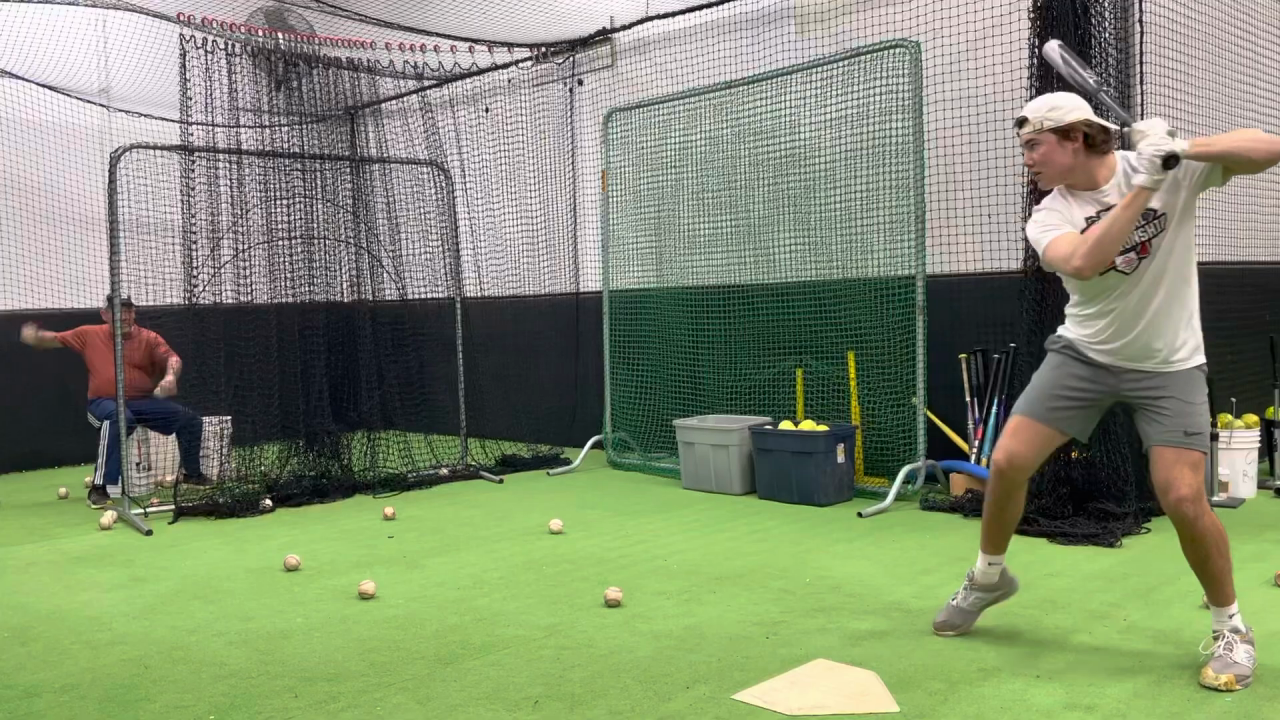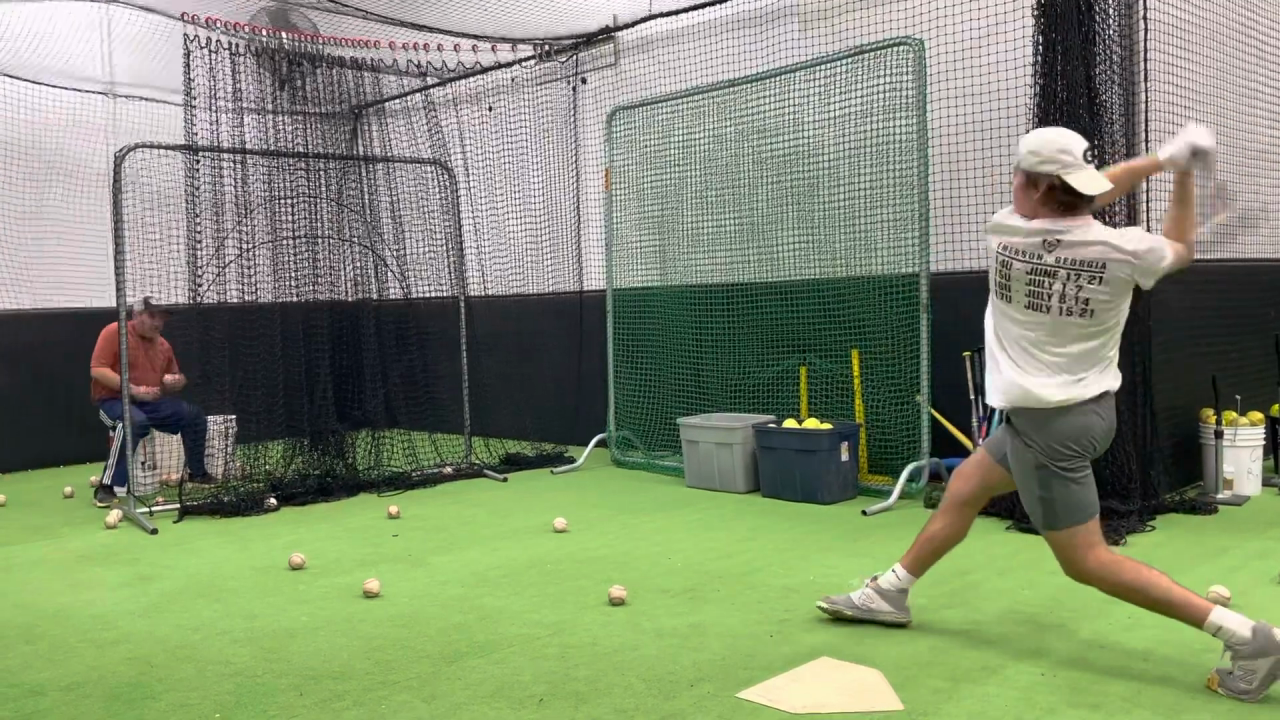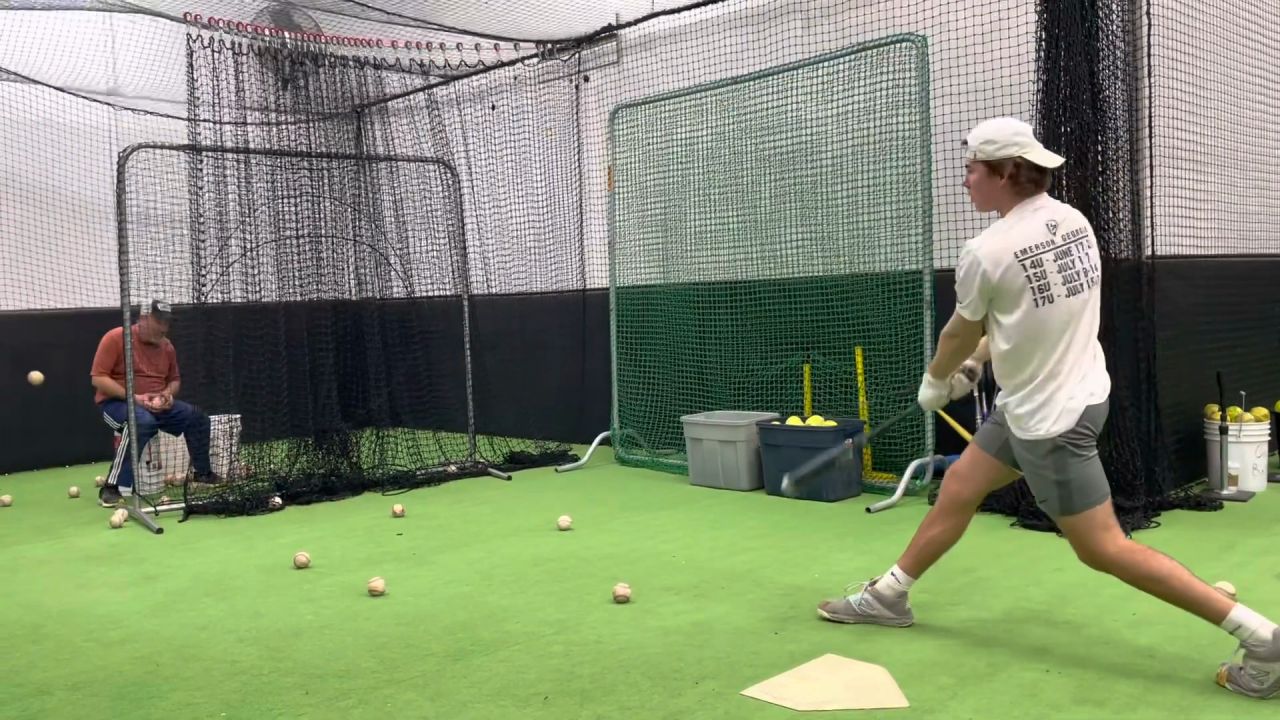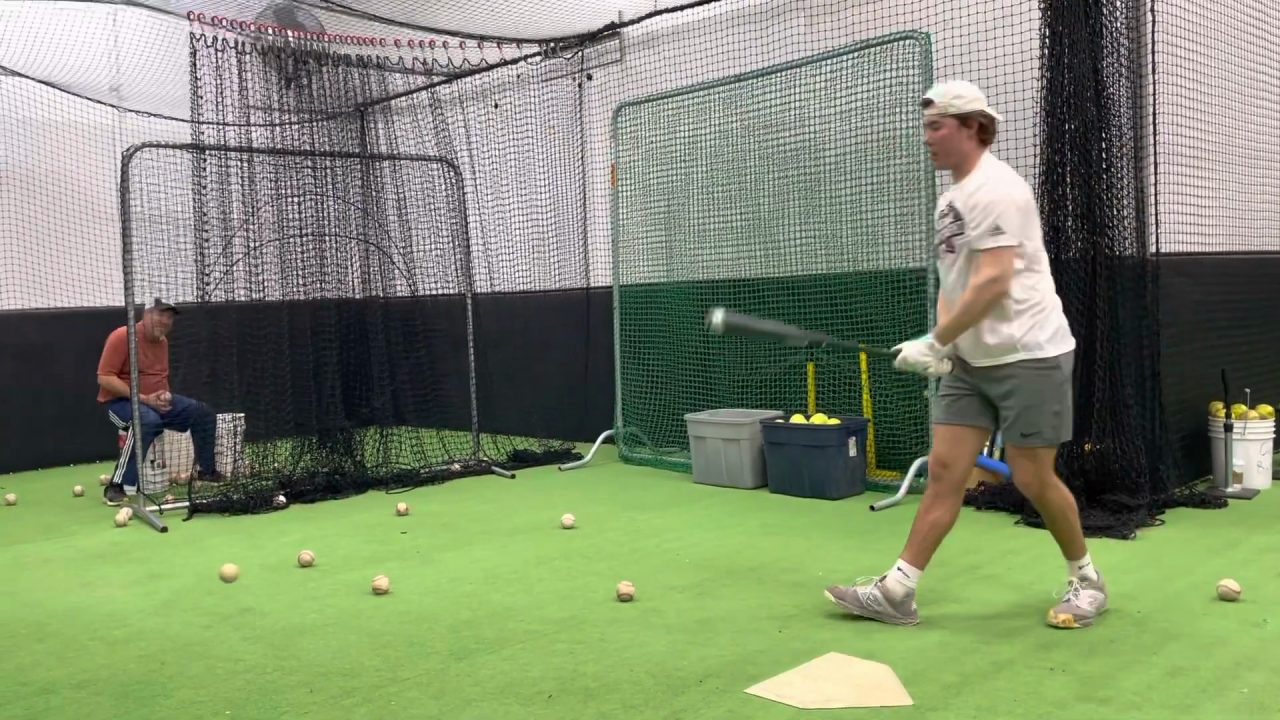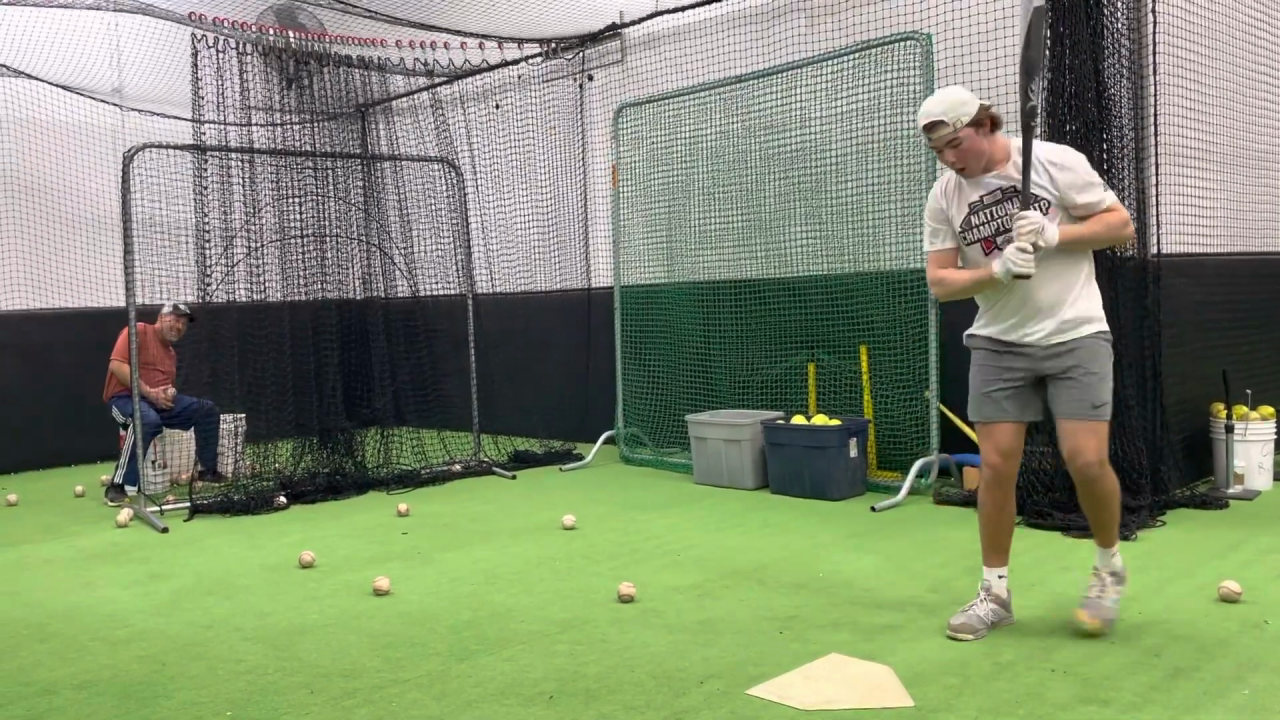
dt=1s
person 1, frame 1
left shoulder: (1171, 169)
right shoulder: (1048, 217)
right elbow: (1082, 262)
left wrist: (1183, 148)
right wrist: (1142, 186)
left hip: (1168, 362)
right hip: (1085, 354)
left knee: (1183, 499)
right knee: (1007, 462)
left ankle: (1231, 628)
right ankle: (989, 575)
person 1, frame 2
left shoulder: (1007, 230)
right shoulder: (1124, 250)
left elbow: (1099, 191)
right elbow: (1179, 251)
left wrist: (1162, 158)
right wrist: (1183, 171)
left hip: (1047, 420)
right hip: (1082, 408)
left knee: (1086, 561)
right knee: (962, 491)
right ankle: (889, 592)
person 1, frame 3
left shoulder: (987, 252)
right shoulder: (1073, 221)
left elbow: (959, 336)
left wrist: (935, 379)
right wrist: (981, 355)
left hip: (1053, 415)
right hip: (1031, 404)
left knee: (1104, 549)
right knee: (957, 488)
right ankle: (888, 594)
person 1, frame 4
left shoulder: (995, 187)
right shoulder: (953, 194)
left elbow: (993, 283)
left wrist: (934, 343)
right wrist: (943, 345)
left hip: (1031, 355)
right hip: (974, 360)
left knee: (1033, 480)
right knee: (944, 473)
left ankle: (1086, 577)
right ankle: (896, 590)
person 1, frame 5
left shoulder: (1057, 161)
right shoulder: (944, 195)
left elbow: (1121, 224)
right elbow: (939, 280)
left wrist: (1053, 236)
right wrist: (997, 270)
left hip: (1075, 334)
right hip: (999, 342)
left knee: (1086, 460)
right knee: (996, 466)
left ankle: (1109, 568)
right ankle: (995, 592)
person 2, frame 1
left shoulder: (148, 338)
right shoulder: (89, 334)
left elbow: (173, 359)
right elbow: (53, 340)
left wrist: (171, 377)
right wrist: (34, 336)
left hip: (144, 401)
right hip: (105, 402)
left knee: (189, 419)
right knee: (118, 418)
left ankle: (192, 474)
right ankle: (100, 487)
person 2, frame 2
left shoulder: (162, 345)
right shoulder: (114, 332)
left elbow: (176, 377)
right elbow: (97, 370)
left wrist: (178, 381)
right wrist: (133, 390)
left hip: (153, 401)
right hip: (115, 400)
left knee: (195, 416)
right knee: (135, 422)
left ankle: (197, 474)
right ankle: (108, 487)
person 2, frame 3
left shoulder: (166, 346)
right shoulder: (115, 338)
left elbow: (174, 379)
right elbow: (98, 379)
left wrist: (168, 394)
right wrist: (135, 398)
left hip: (156, 403)
right hip: (117, 401)
left knee: (197, 417)
right knee: (143, 422)
left ankle: (203, 473)
right ankle: (113, 487)
person 2, frame 4
left shoulder: (162, 341)
right shoulder: (122, 337)
right elbow: (104, 378)
left wrist: (166, 399)
right wrist: (143, 398)
left hip: (157, 401)
right hip: (122, 400)
left knee: (202, 413)
right knee: (149, 421)
left ankle: (207, 471)
right ankle: (118, 486)
person 2, frame 5
left shoulder: (171, 352)
right shoulder: (138, 331)
right elbow: (117, 365)
left wrist: (169, 394)
right wrist: (148, 392)
left hip: (160, 401)
right hip: (125, 397)
left knee: (207, 410)
right knee: (149, 420)
left ankle: (208, 470)
right ankle: (119, 485)
